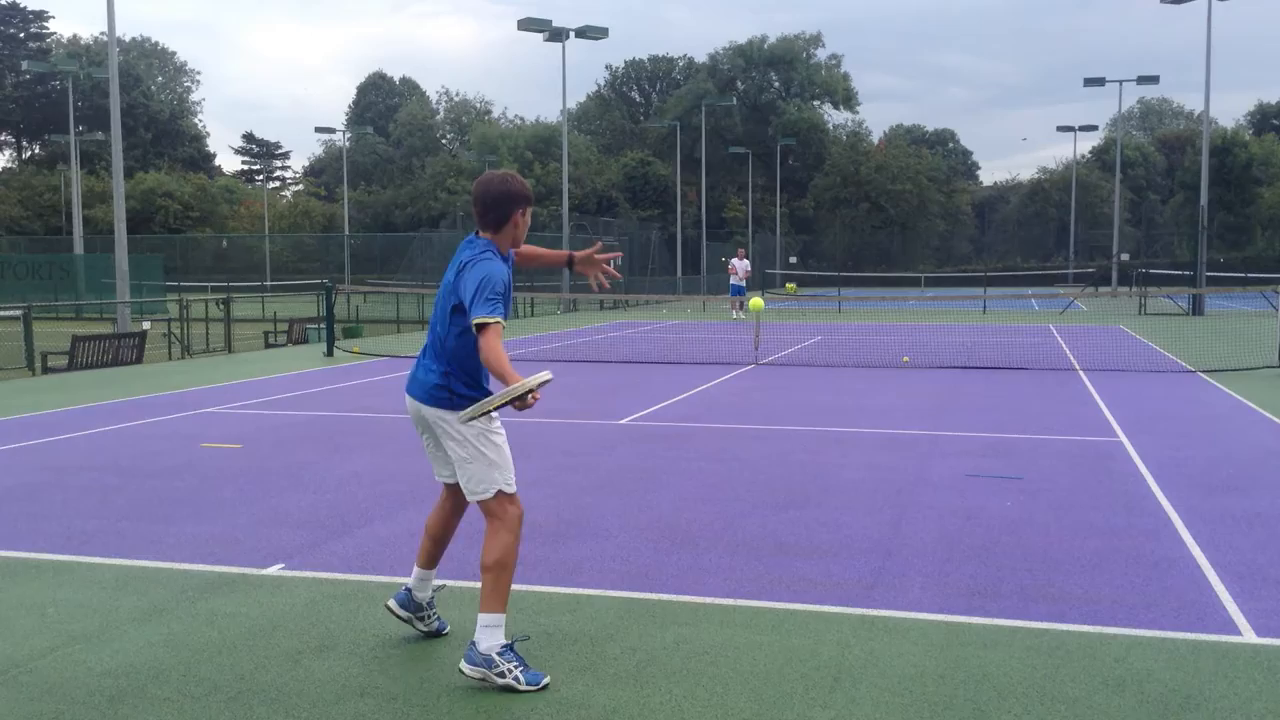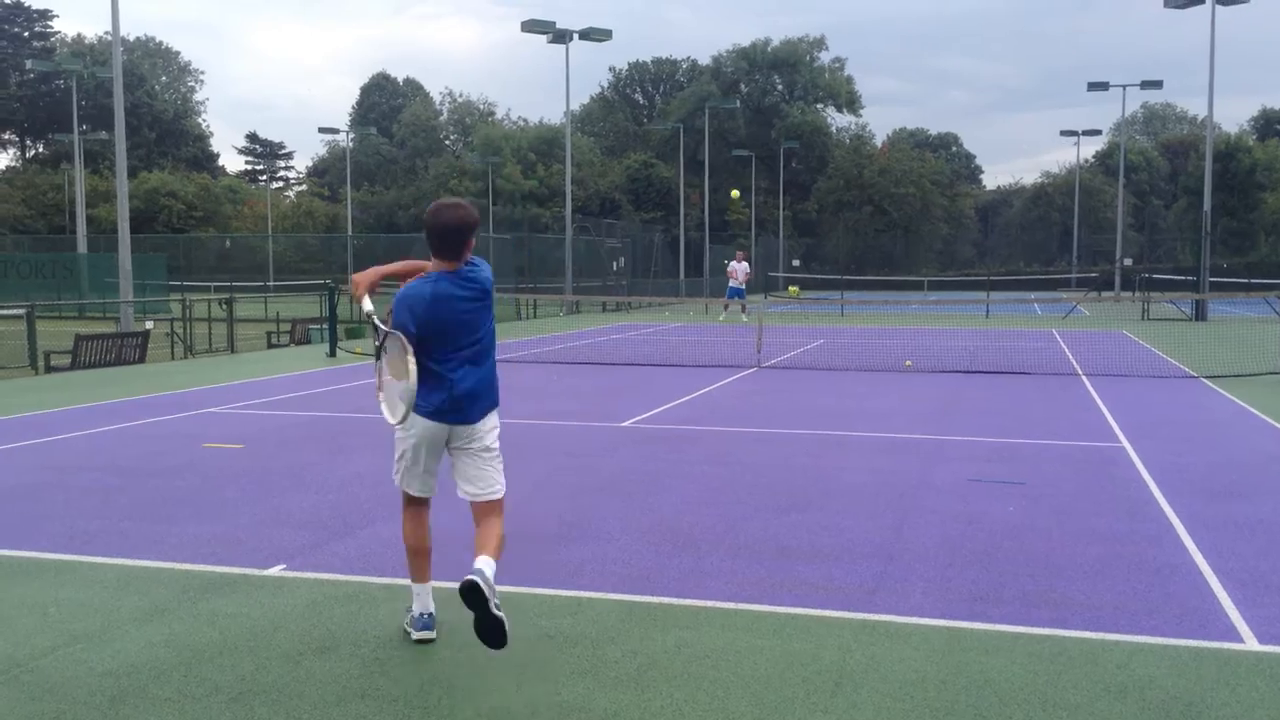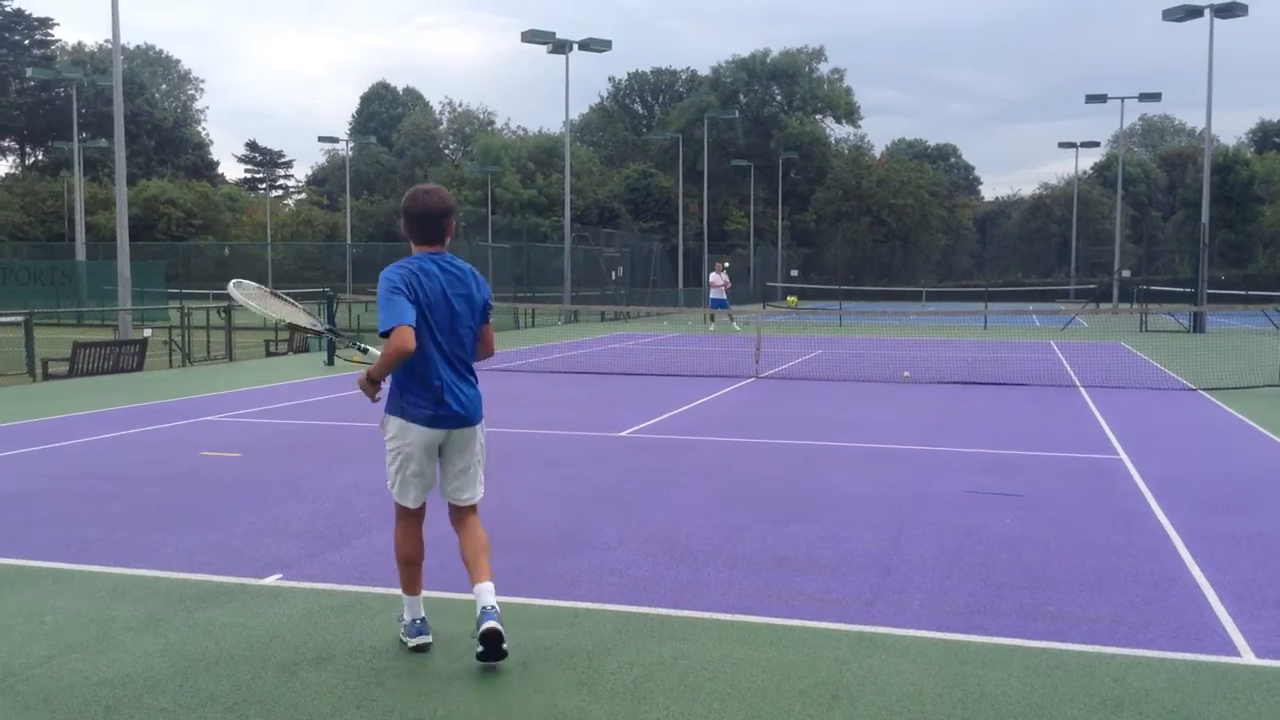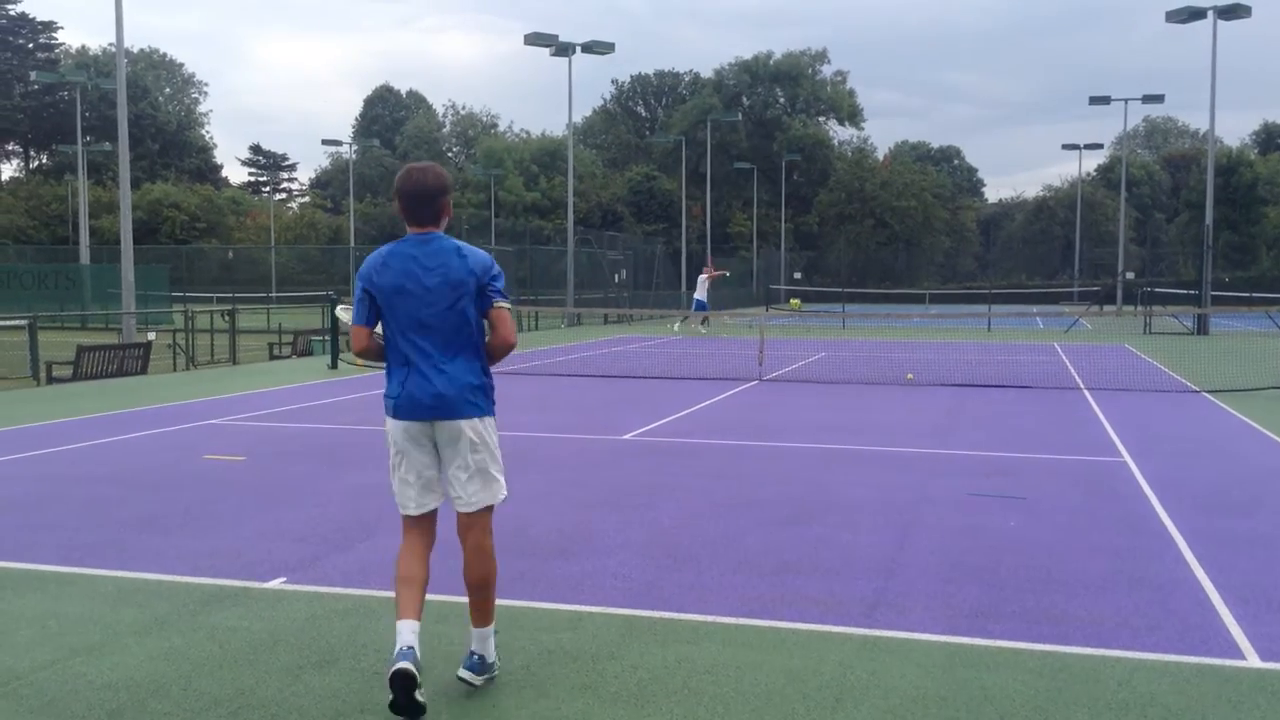
dt=0.4s
person 1, frame 1
left shoulder: (472, 249)
right shoulder: (491, 275)
left elbow: (515, 254)
right elbow: (488, 342)
left wrist: (572, 259)
right wrist: (513, 382)
left hip: (426, 396)
right hip: (457, 407)
left knee: (454, 496)
right knee: (505, 516)
left ankle: (414, 596)
right ankle: (489, 650)
person 1, frame 2
left shoulder: (409, 300)
right shoulder: (481, 274)
right elbow: (431, 265)
right wrist: (376, 273)
left hip: (428, 414)
right hip: (478, 415)
left knee: (415, 506)
right knee: (490, 518)
left ankle: (422, 612)
right ankle: (478, 578)
person 1, frame 3
left shoulder: (397, 277)
right shoulder: (474, 279)
left elbow: (402, 344)
right elbow: (485, 348)
left wrist: (372, 376)
left hip: (411, 414)
right hip: (465, 414)
left knee: (409, 517)
right knee: (466, 516)
left ankle: (416, 619)
right ankle: (488, 612)
person 1, frame 4
left shoulder: (376, 266)
right shoulder: (477, 263)
left elbow: (361, 344)
right elbow: (505, 339)
left hip: (406, 411)
right hip: (465, 409)
left knee: (417, 533)
right knee: (476, 528)
left ankle: (405, 654)
right ankle: (482, 652)
